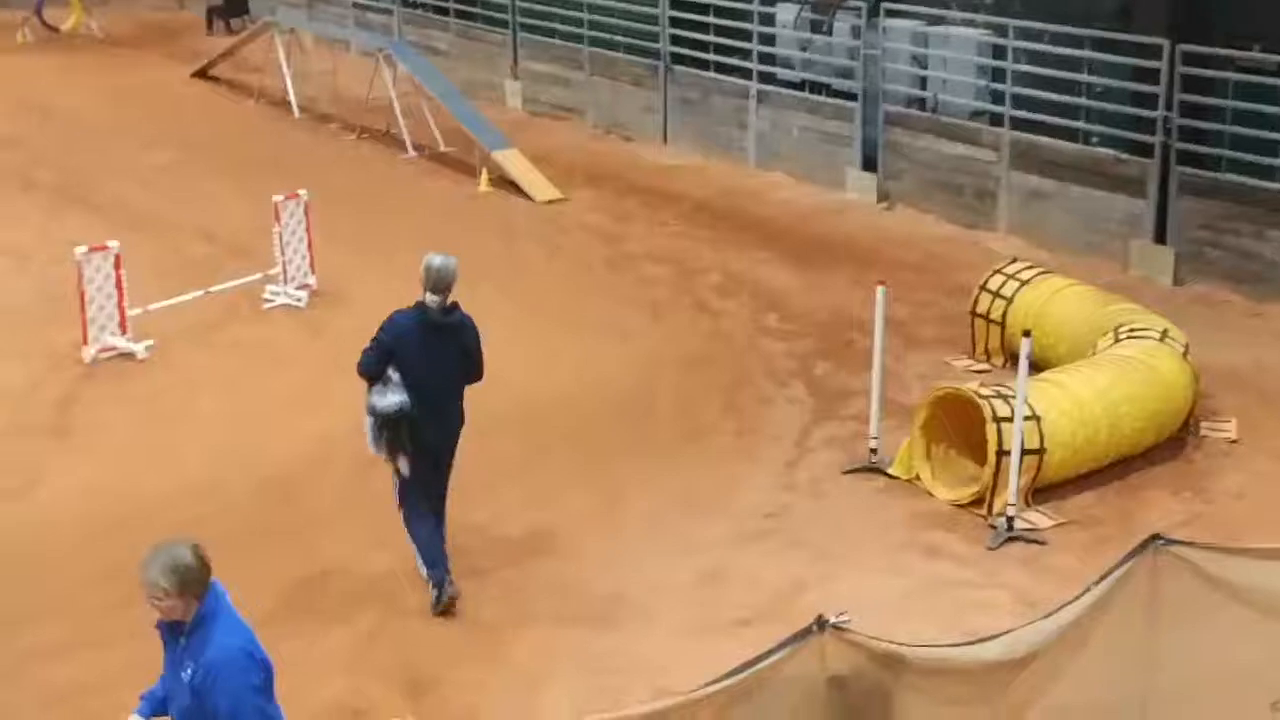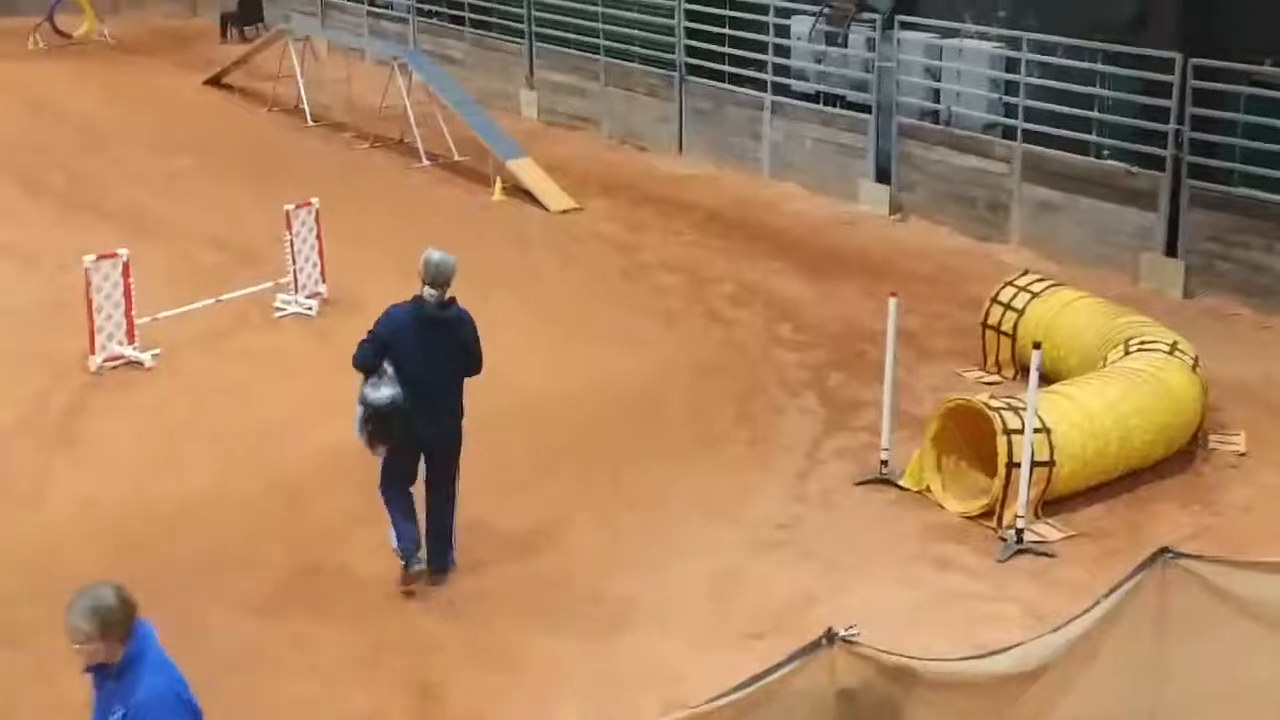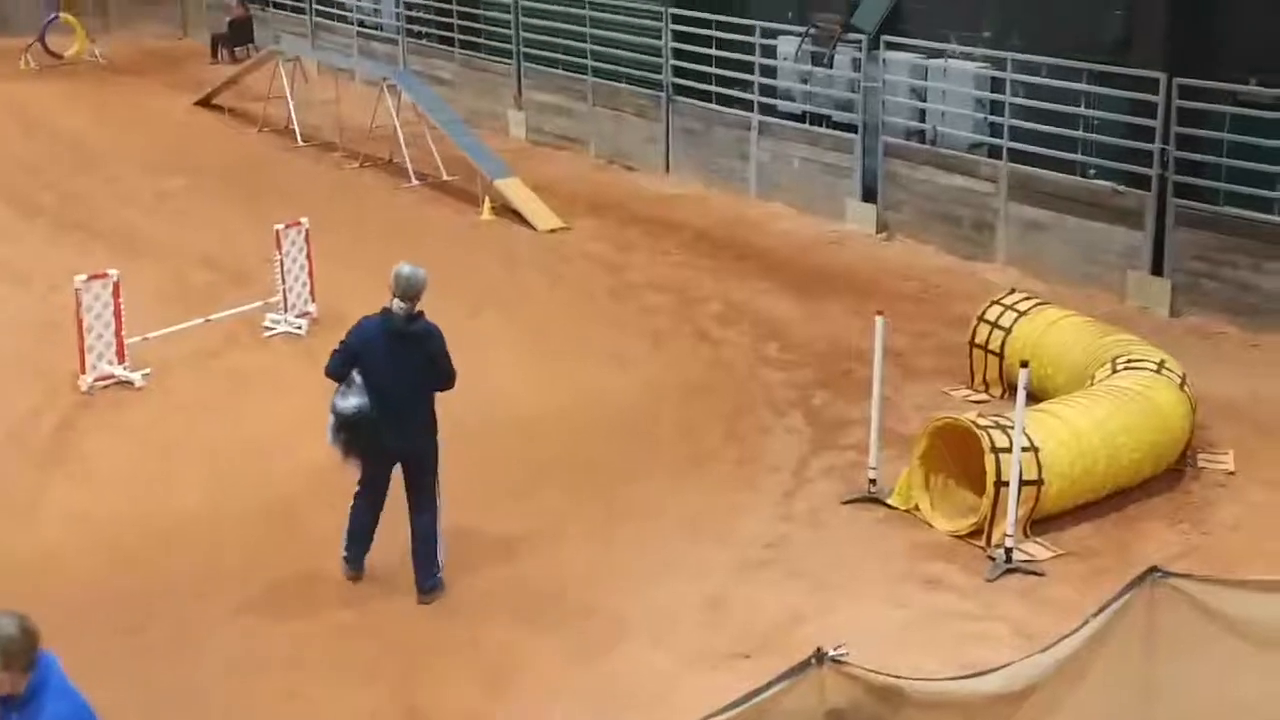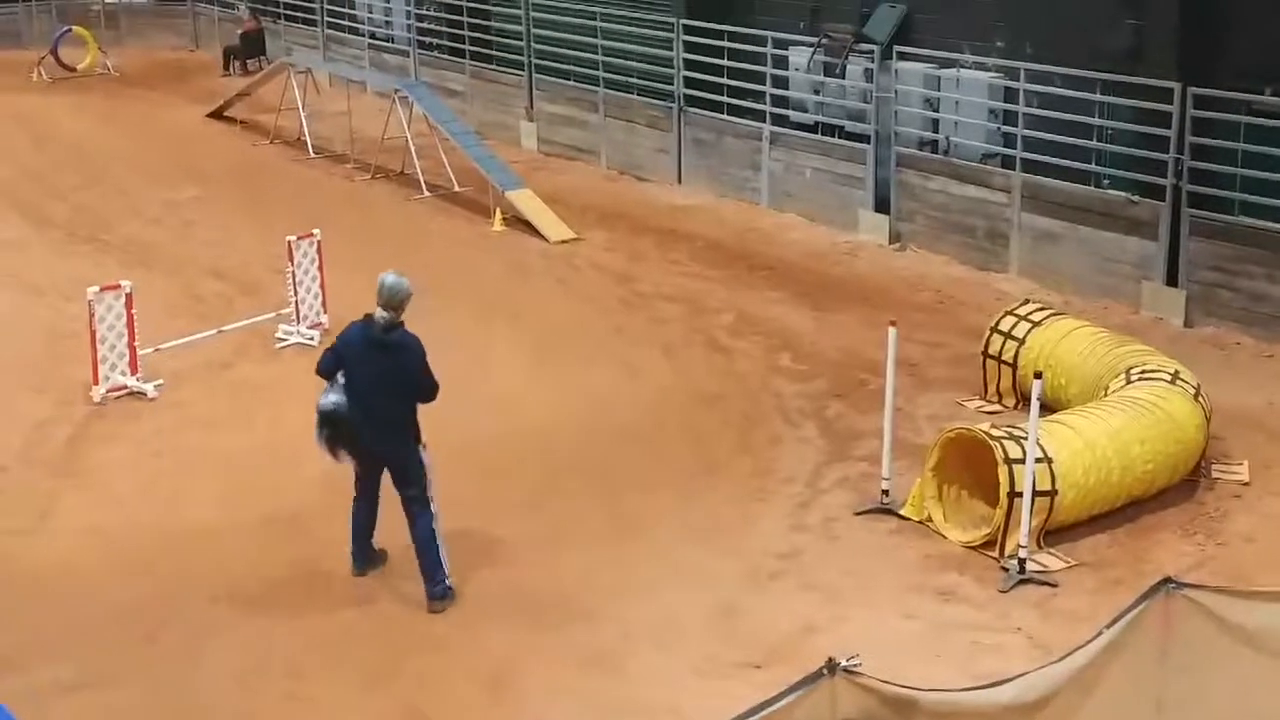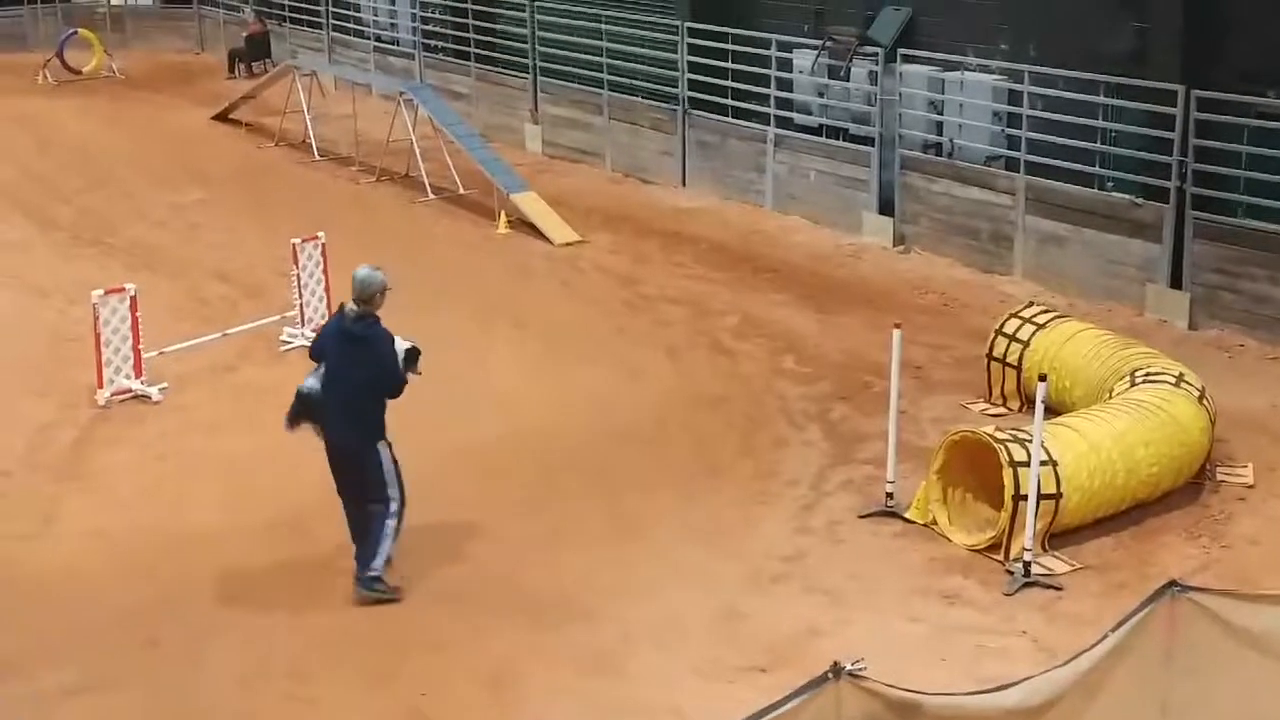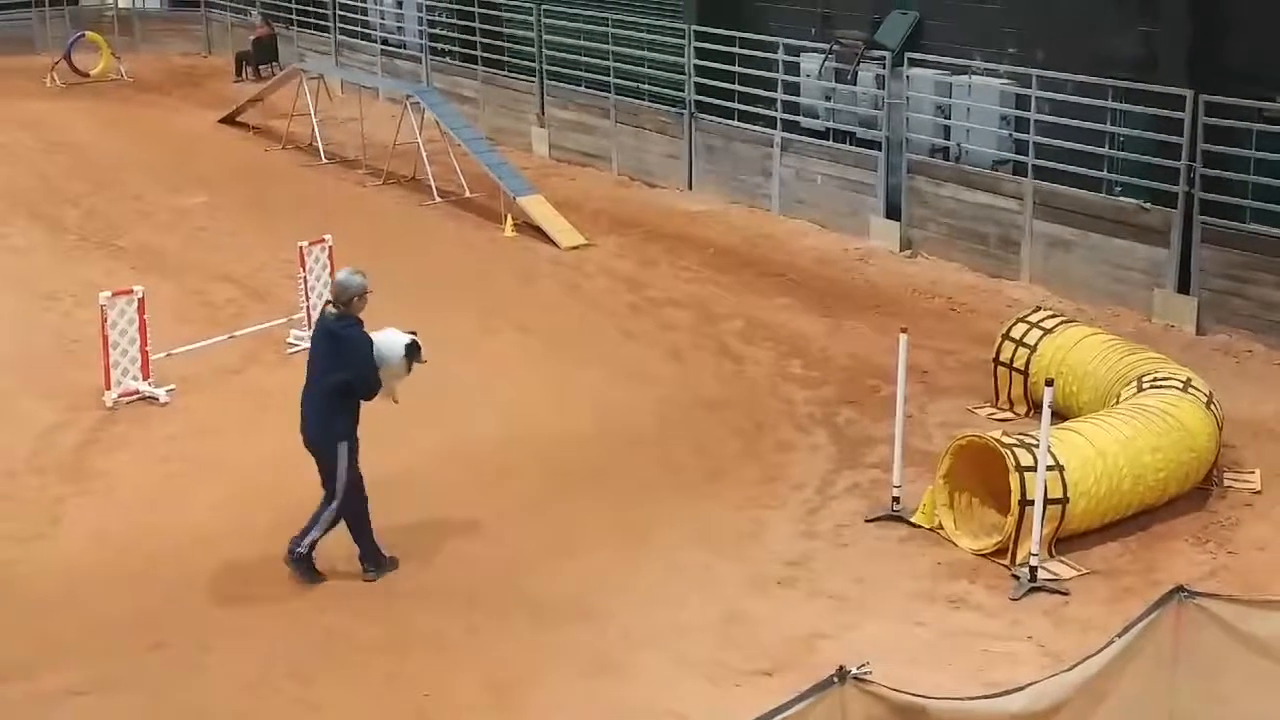
dt=0.2s
person 1, frame 1
left shoulder: (400, 324)
right shoulder: (464, 326)
left elbow: (368, 368)
right elbow: (475, 374)
left wrist: (390, 375)
left hip: (410, 427)
right hip: (448, 425)
left knee: (415, 503)
right knee: (434, 496)
left ankle: (440, 577)
right ankle: (435, 562)
person 1, frame 2
left shoulder: (396, 317)
right shoulder: (462, 321)
left elbow: (363, 361)
right elbow: (473, 367)
left wrist: (388, 368)
left hip: (405, 422)
right hip: (447, 422)
left knee: (395, 486)
right knee: (442, 491)
left ankle: (411, 557)
right ankle: (438, 564)
person 1, frame 3
left shoulder: (366, 329)
right shoulder: (429, 334)
left elbow: (334, 370)
right elbow: (446, 381)
left hip: (376, 432)
right hip: (419, 434)
left knee: (369, 493)
right knee: (424, 505)
left ankle: (353, 562)
right ankle: (429, 582)
person 1, frame 4
left shoulder: (352, 334)
right shoulder: (408, 344)
left elbow: (324, 369)
right elbow: (427, 392)
left hip: (361, 435)
right hip: (401, 439)
left knee: (365, 493)
right knee: (420, 508)
left ankle: (362, 558)
right ankle: (438, 588)
person 1, frame 5
left shoulder: (335, 325)
right shoulder: (380, 338)
left elbow: (316, 354)
right elbow: (393, 388)
right wrist: (403, 368)
left hip: (333, 428)
right hip: (366, 432)
left knee: (353, 495)
right knee: (389, 500)
left ankle: (368, 562)
right ankle: (371, 577)
person 1, frame 6
left shoulder: (325, 324)
right shoulder: (356, 339)
right elbow: (368, 389)
right wrist: (381, 371)
left hip: (315, 423)
right hip: (334, 429)
left knee: (347, 491)
right knee: (340, 498)
left ankle: (372, 559)
right ankle: (300, 552)
